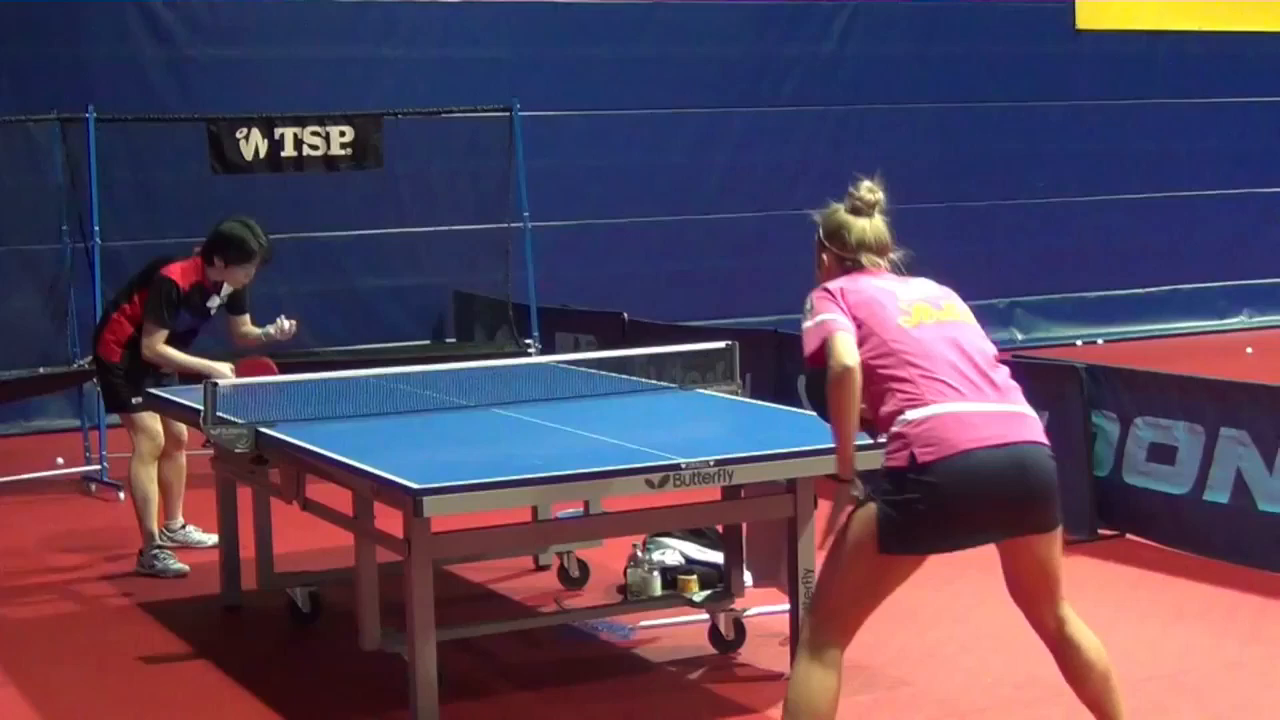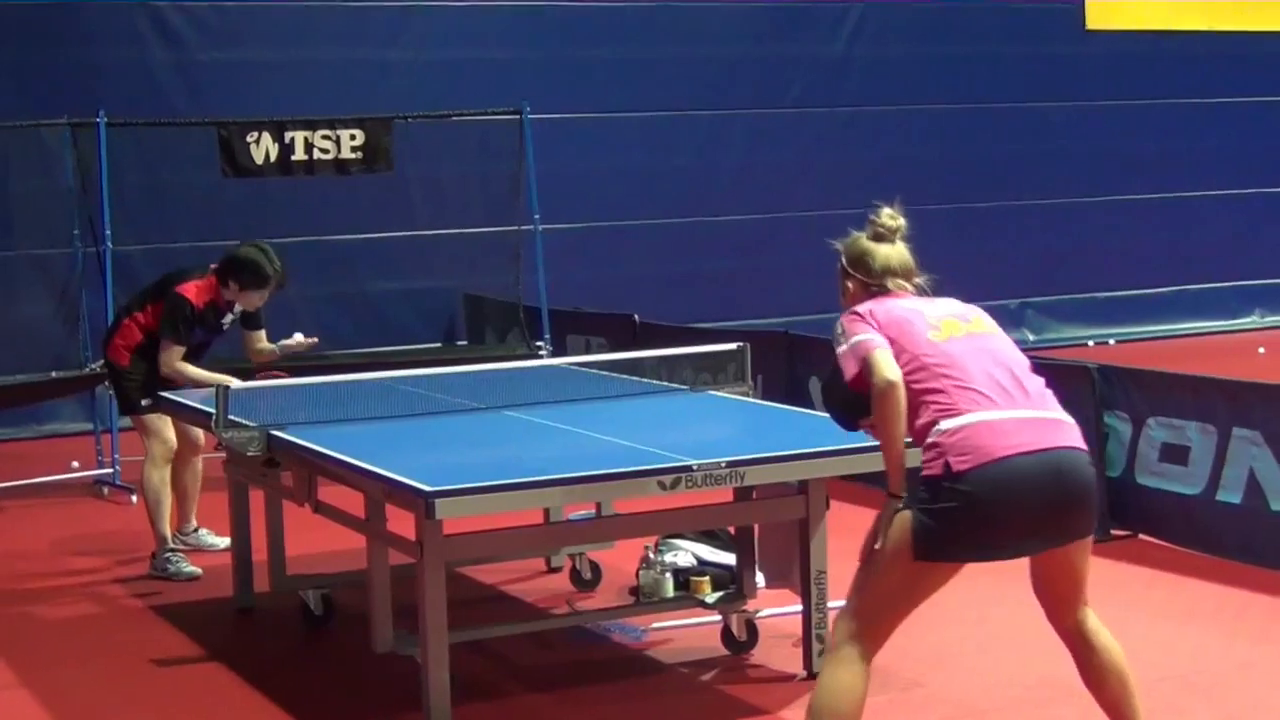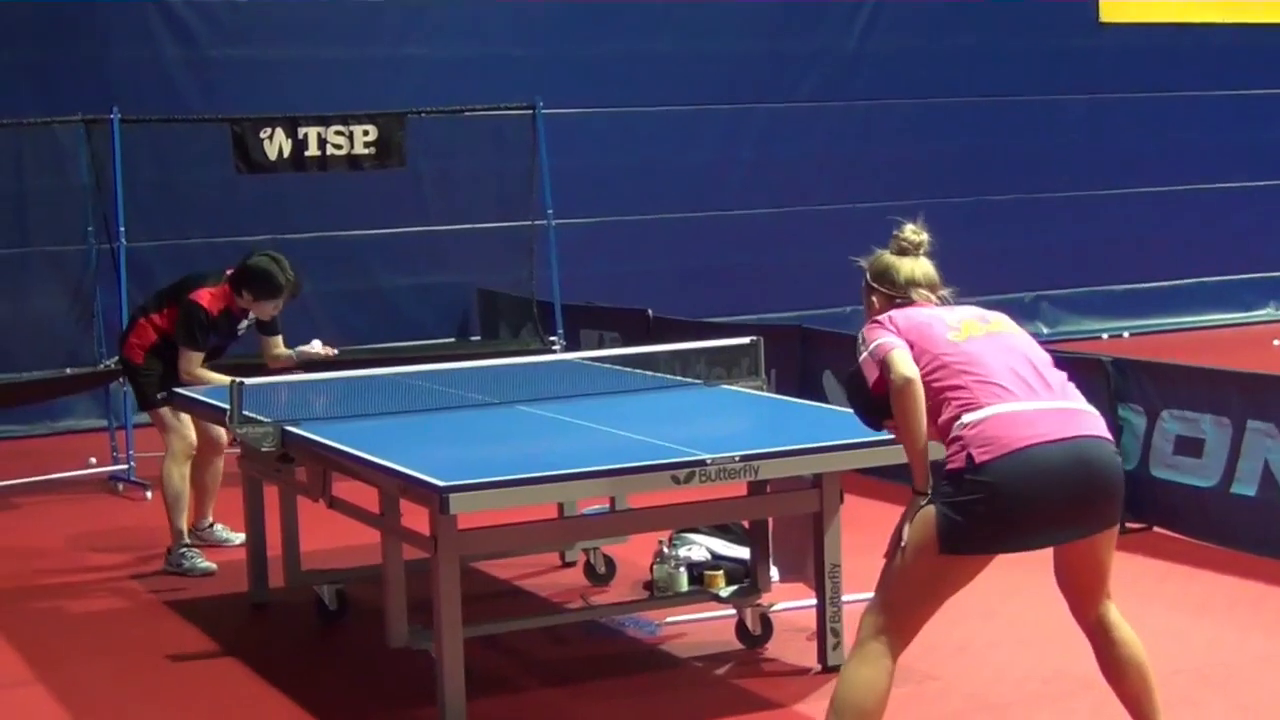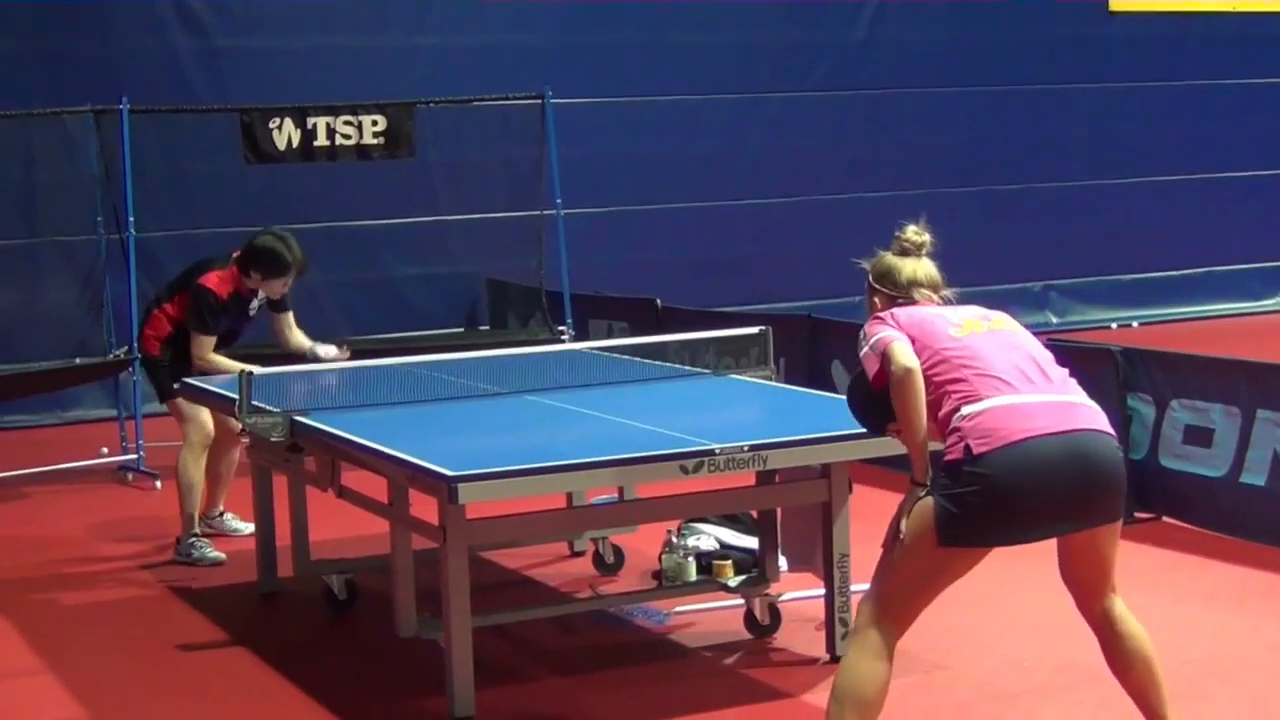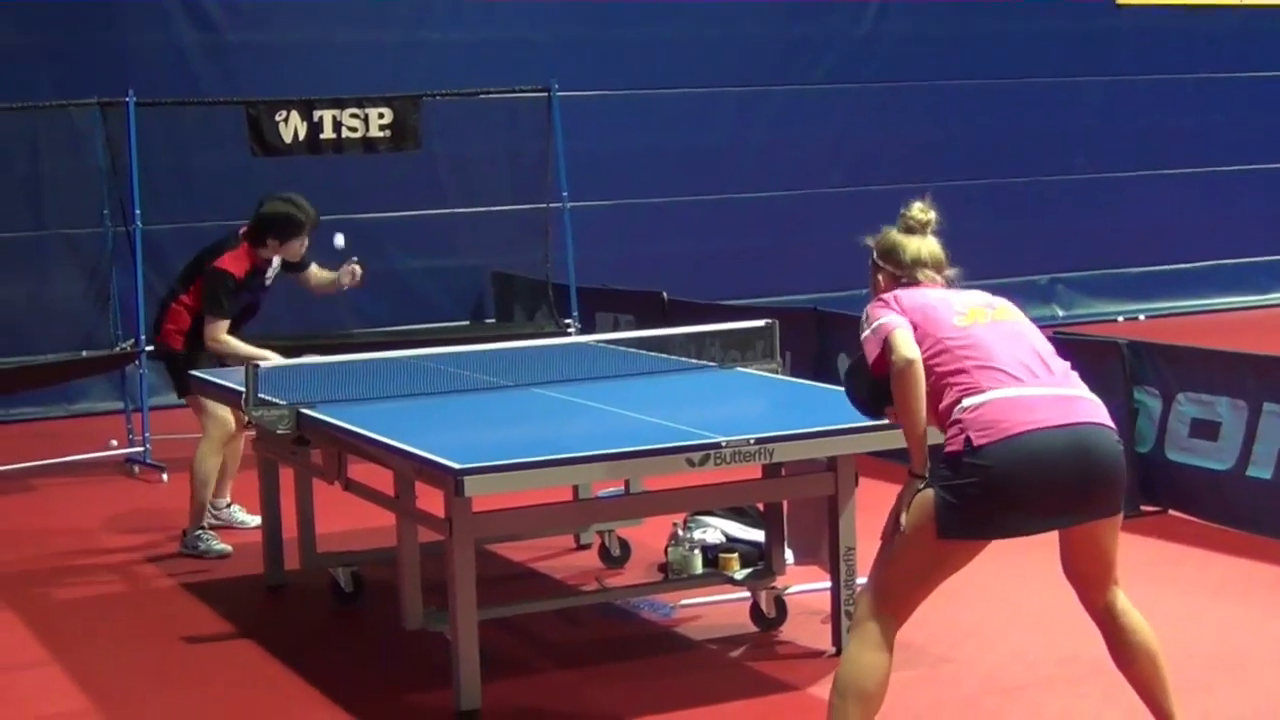
dt=0.2s
person 1, frame 1
left shoulder: (831, 296)
right shoulder: (937, 290)
left elbow: (844, 366)
left wrist: (848, 479)
left hip: (939, 461)
right hip: (1028, 451)
left knee: (823, 633)
right knee: (1052, 613)
person 1, frame 2
left shoulder: (861, 319)
right shoulder: (966, 309)
left elbow: (888, 380)
left wrist: (896, 490)
left hip: (978, 470)
right hip: (1068, 459)
left knee: (855, 635)
right knee: (1073, 616)
person 1, frame 3
left shoulder: (883, 326)
right shoulder: (990, 317)
left elbow: (905, 378)
left wrist: (921, 487)
left hip: (1003, 465)
right hip: (1095, 451)
left knee: (881, 631)
right knee: (1096, 610)
person 1, frame 4
left shoulder: (885, 324)
right shoulder: (993, 317)
left elbow: (906, 369)
left wrist: (919, 480)
left hip: (1003, 458)
right hip: (1094, 445)
left knee: (877, 621)
right knee: (1101, 602)
person 1, frame 5
left shoulder: (887, 305)
right shoulder: (992, 300)
left elbow: (906, 361)
left wrist: (918, 468)
left hip: (1001, 449)
right hip: (1093, 437)
left knee: (875, 613)
right knee: (1104, 595)
person 2, frame 1
left shoulder: (231, 280)
right shoulder: (173, 280)
left elbow: (241, 334)
right elbow: (150, 347)
left wrist: (268, 334)
right wrist: (208, 367)
left hip: (156, 354)
right hip: (122, 351)
left knee: (176, 438)
right knee: (151, 441)
left ankle: (173, 526)
right ankle: (151, 549)
person 2, frame 2
left shoulder: (245, 297)
right shoulder: (188, 297)
left elbow: (256, 350)
right elbow: (169, 365)
left wrist: (283, 348)
right wrist: (223, 382)
left hip: (169, 359)
right hip: (132, 356)
left knee: (193, 443)
right knee: (163, 444)
left ankle: (186, 530)
right ankle: (163, 552)
person 2, frame 3
left shoulder: (260, 300)
right shoulder: (203, 304)
left elbow: (274, 354)
right elbow: (189, 373)
left wrist: (301, 354)
left hip: (187, 359)
right hip: (148, 355)
left knee: (216, 440)
right knee: (184, 442)
left ankle: (203, 526)
right ankle: (178, 549)
person 2, frame 4
left shoulder: (268, 280)
right shoulder: (212, 288)
left elbow: (287, 334)
right elbow: (202, 358)
left wrist: (315, 349)
left hip: (204, 350)
right hip: (167, 346)
left knee: (233, 429)
right knee: (201, 432)
left ankle: (213, 515)
right ankle: (188, 539)
person 2, frame 5
left shoulder: (269, 249)
right shoulder: (228, 268)
left elbow: (314, 281)
right elbow: (215, 338)
left wrist: (341, 278)
right wrist: (267, 357)
left hip: (216, 334)
right hip: (183, 336)
left knee: (242, 418)
right knee: (220, 426)
left ankle: (220, 505)
right ankle: (195, 532)
